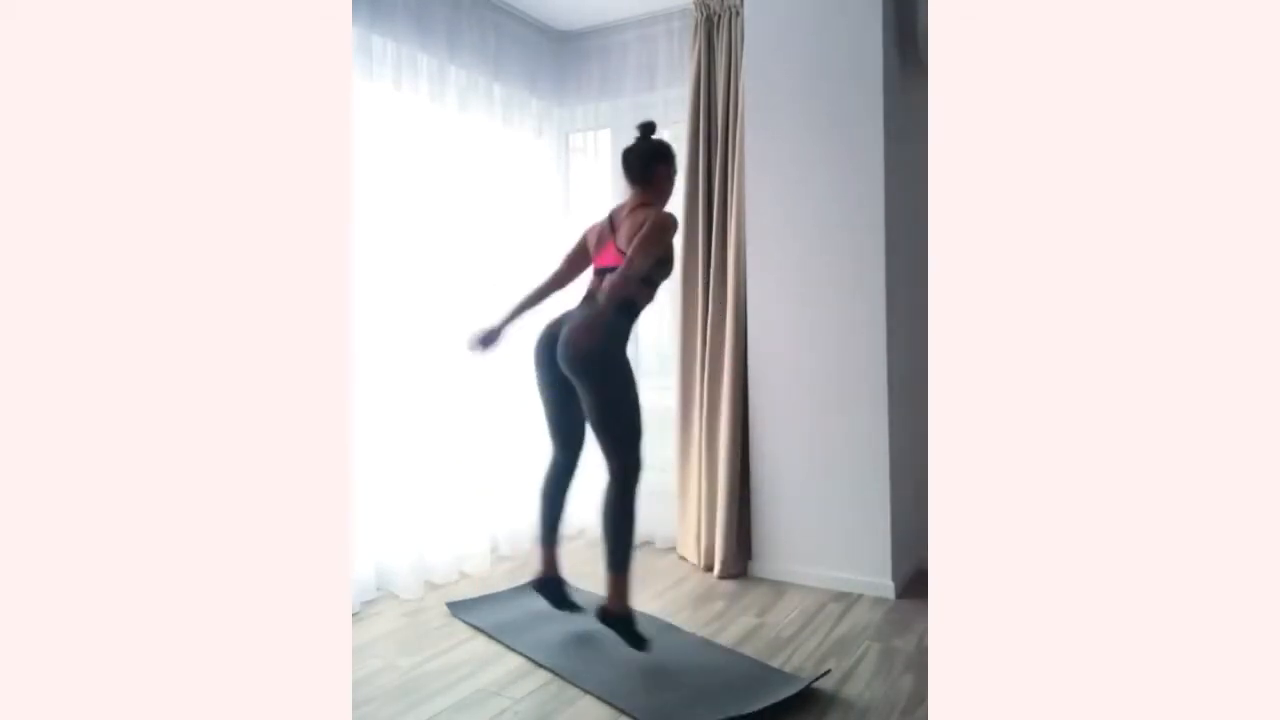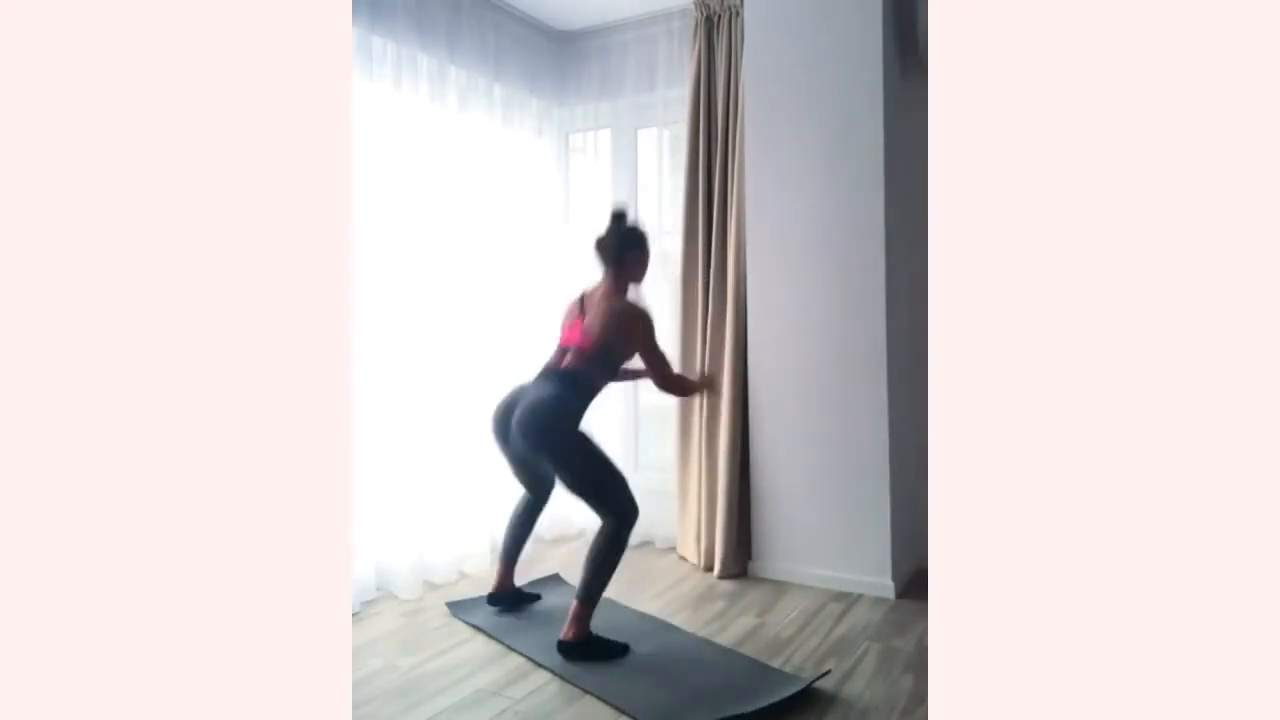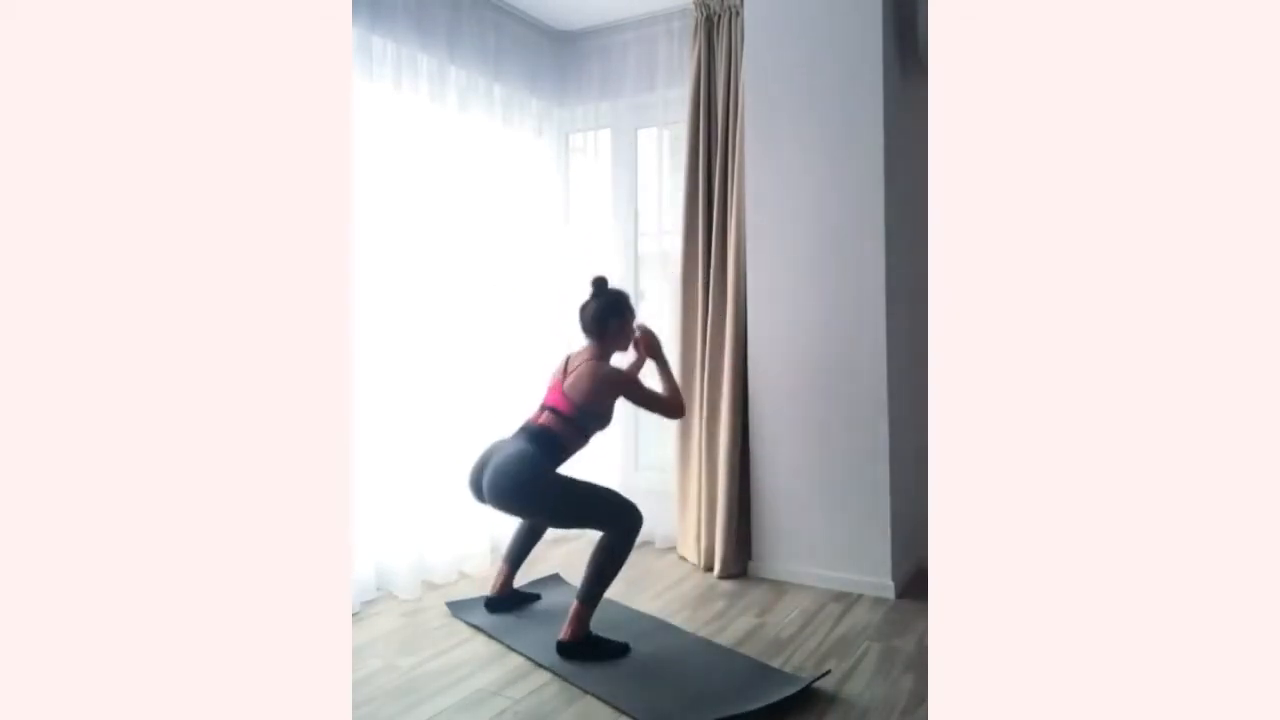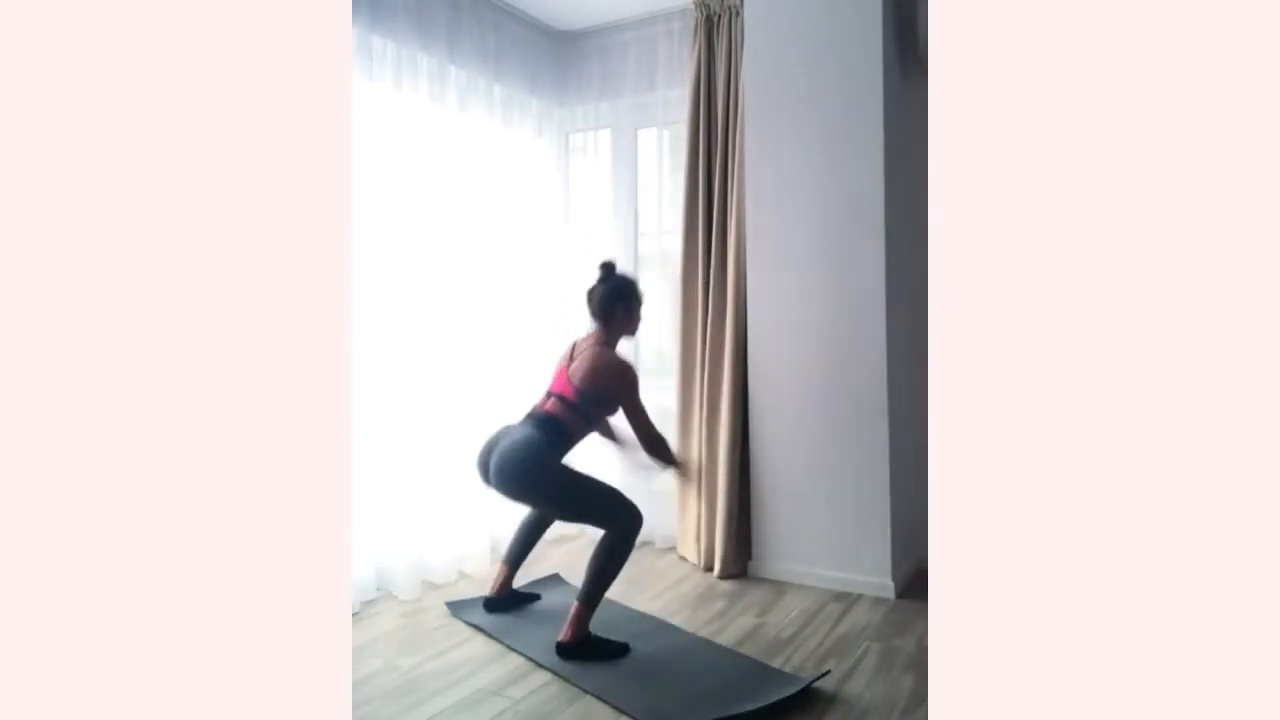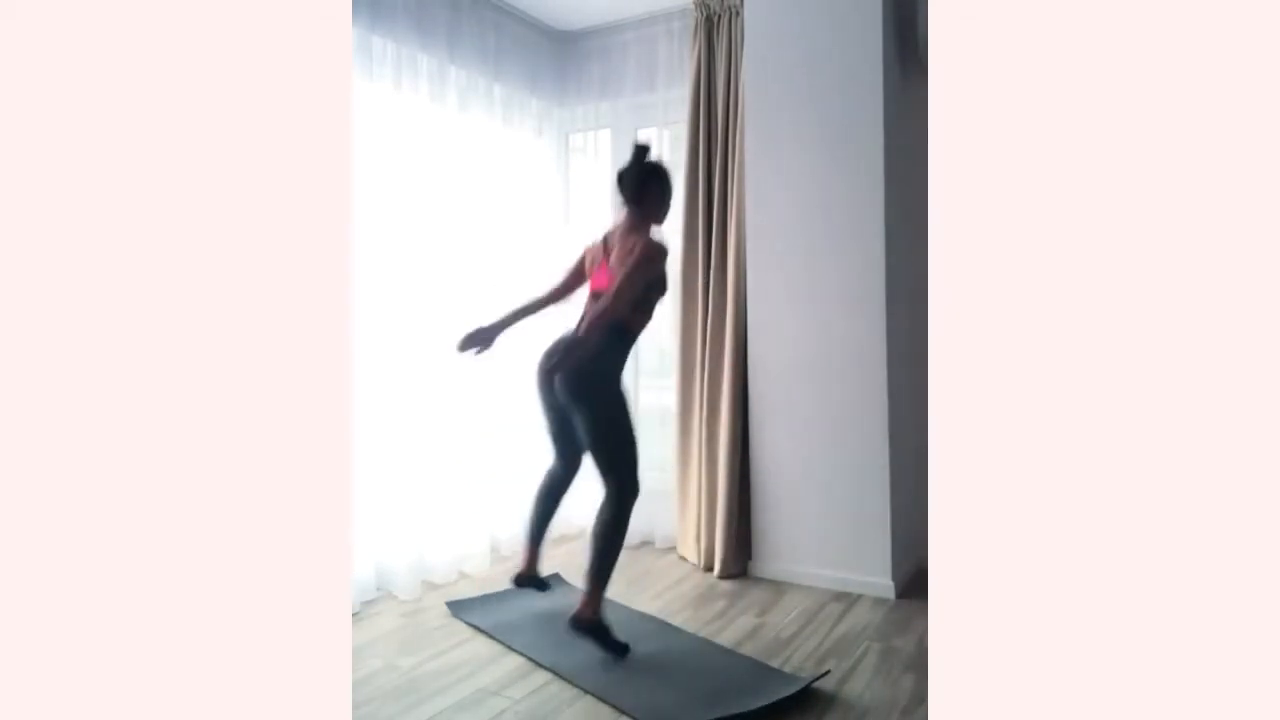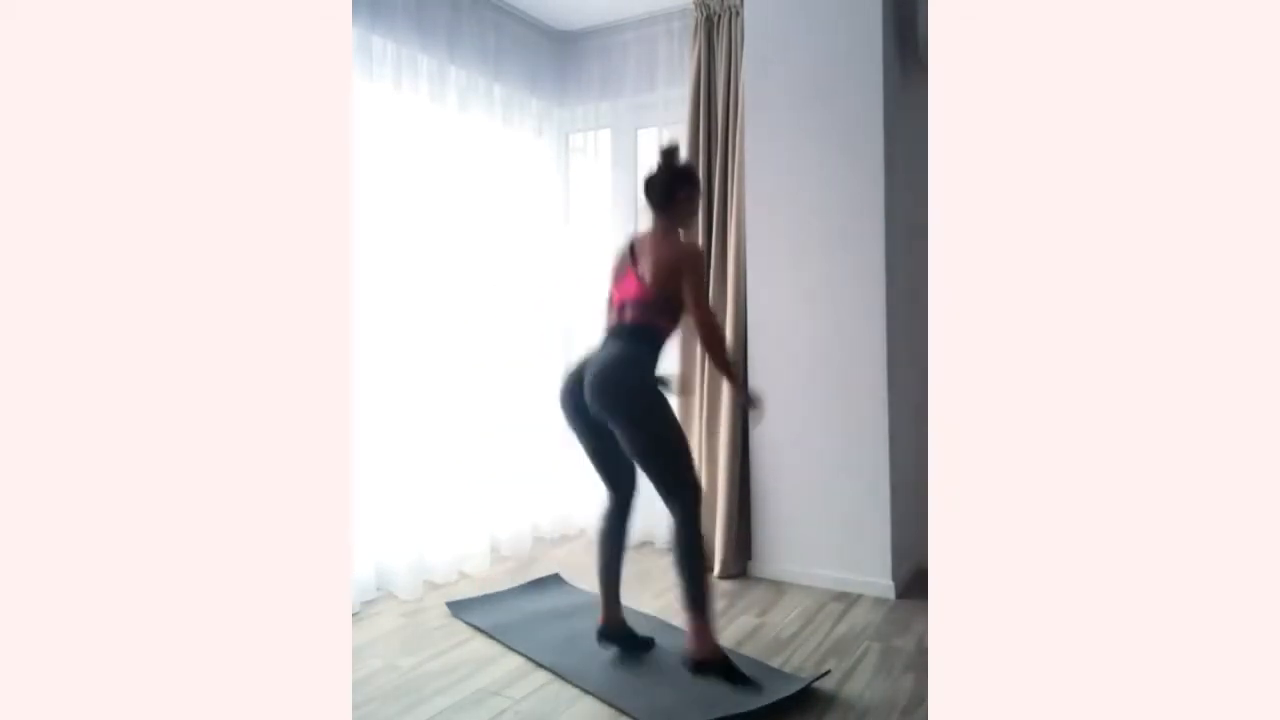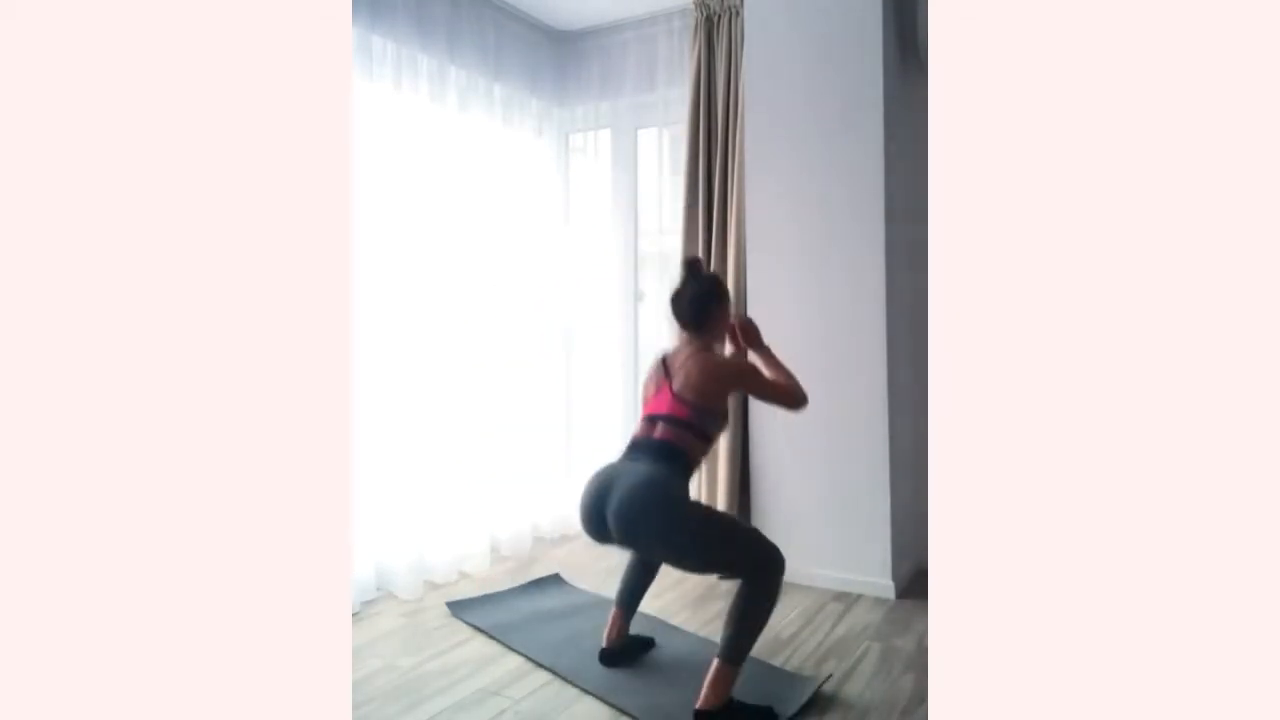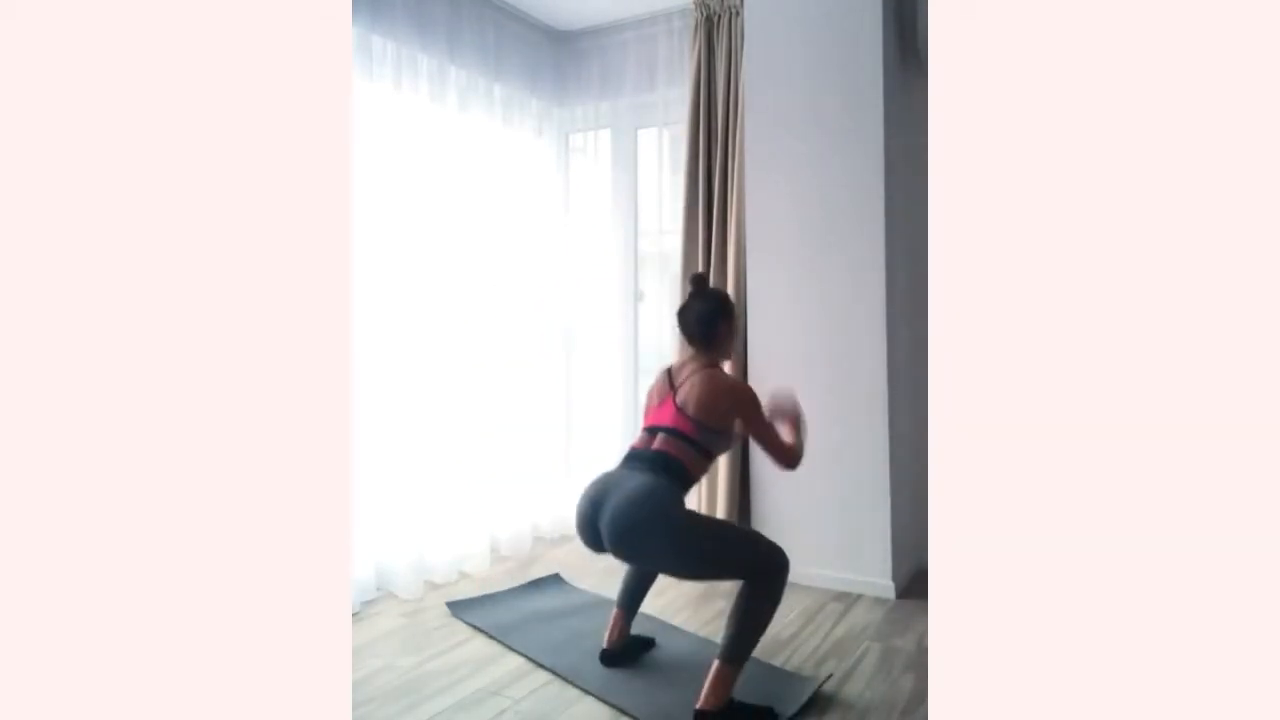
dt=0.2s
person 1, frame 1
left shoulder: (600, 226)
right shoulder: (660, 222)
left elbow: (556, 280)
right elbow: (631, 271)
left wrist: (503, 324)
right wrist: (598, 315)
left hip: (555, 338)
right hip: (596, 346)
left knee: (564, 454)
right knee: (624, 471)
left ankle: (548, 570)
right ankle: (616, 602)
person 1, frame 2
left shoulder: (580, 302)
right shoulder: (626, 315)
right elbow: (667, 383)
left wrist: (637, 372)
right wrist: (700, 384)
left hip: (512, 410)
right hip: (547, 417)
left knee: (538, 488)
right knee: (621, 513)
left ankle: (502, 585)
right ankle: (575, 632)
person 1, frame 3
left shoulder: (570, 361)
right shoulder: (609, 377)
right elbow: (674, 409)
left wrist: (638, 363)
right wrist: (658, 358)
left hip: (488, 466)
right hip: (517, 477)
left knee: (544, 503)
right knee: (624, 520)
left ankle: (501, 589)
right ankle: (575, 633)
person 1, frame 4
left shoulder: (576, 347)
right shoulder: (615, 367)
right elbow: (647, 436)
left wrist: (622, 442)
right wrist: (676, 464)
left hip: (496, 451)
right hip: (523, 464)
left knee: (550, 501)
right knee: (625, 520)
left ankle: (500, 589)
right ankle: (575, 634)
person 1, frame 5
left shoulder: (599, 245)
right shoulder: (651, 251)
left elbow: (555, 293)
right elbow: (614, 303)
left wrist: (498, 327)
right wrist: (576, 351)
left hip: (557, 362)
right hip: (590, 372)
left knee: (564, 464)
right knee: (623, 488)
left ankle: (528, 567)
right ankle: (589, 612)
person 1, frame 6
left shoulder: (627, 252)
right shoulder: (683, 255)
right elbow: (709, 334)
right wrist: (739, 387)
left hip: (581, 380)
right hip: (624, 384)
left knee: (621, 494)
right knee: (686, 504)
left ankle: (611, 620)
right ankle: (702, 647)
person 1, frame 7
left shoulder: (660, 367)
right shoulder: (724, 368)
right elbow: (796, 398)
right wrist: (756, 347)
left hip: (598, 498)
right hip: (649, 502)
left knee: (657, 538)
right knee: (765, 566)
left ankle: (615, 639)
person 1, frame 8
left shoulder: (661, 380)
right shoulder: (730, 390)
right elbow: (787, 457)
right wrist: (789, 423)
left hip: (594, 507)
right hip: (640, 516)
right knee: (770, 567)
left ankle: (616, 639)
